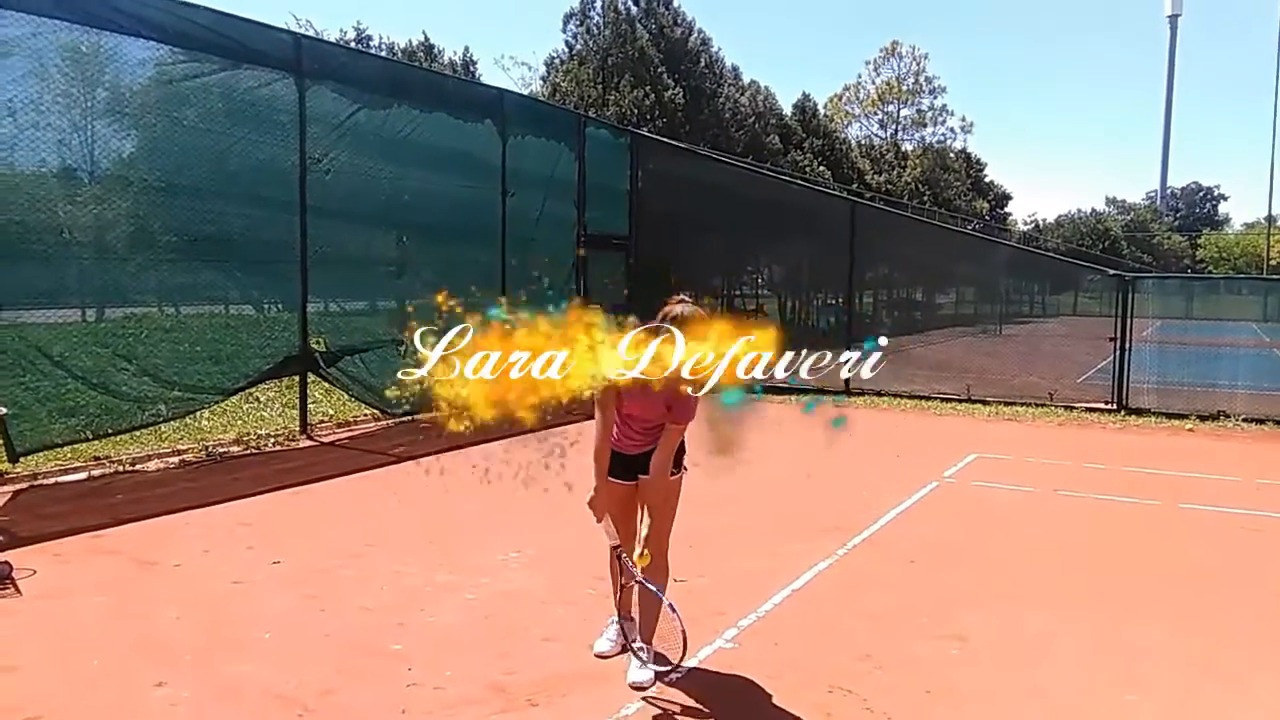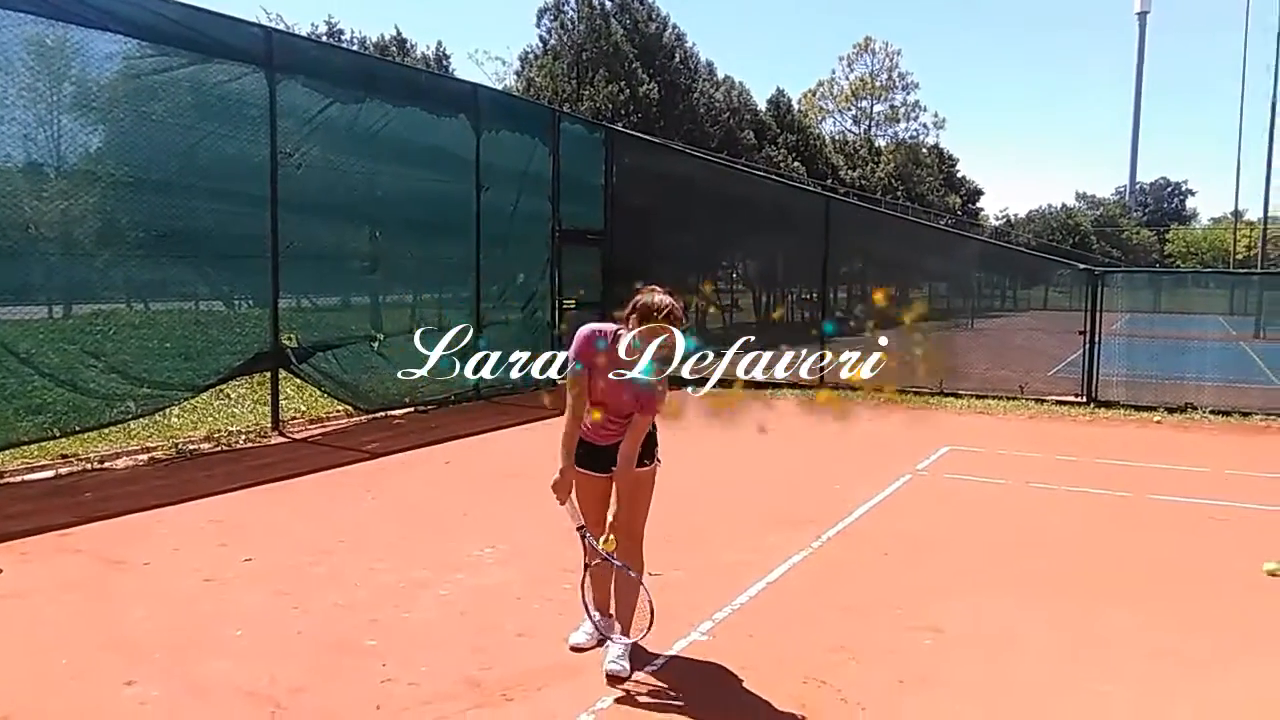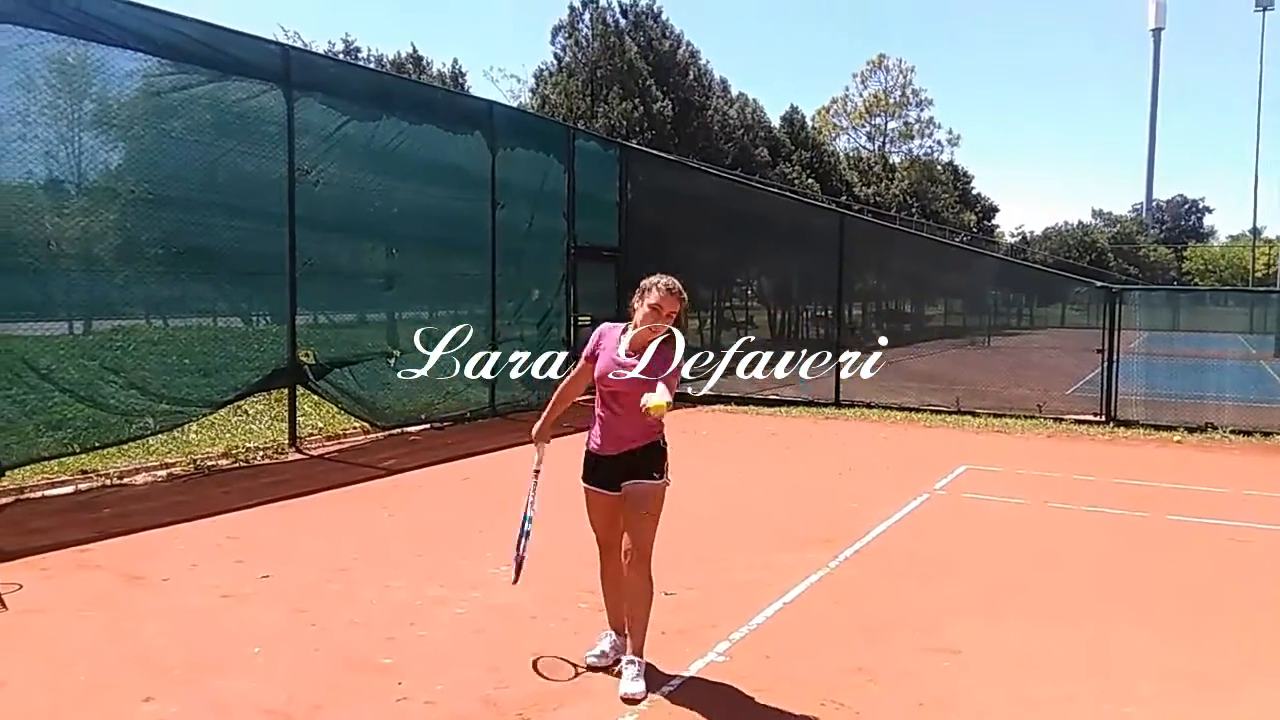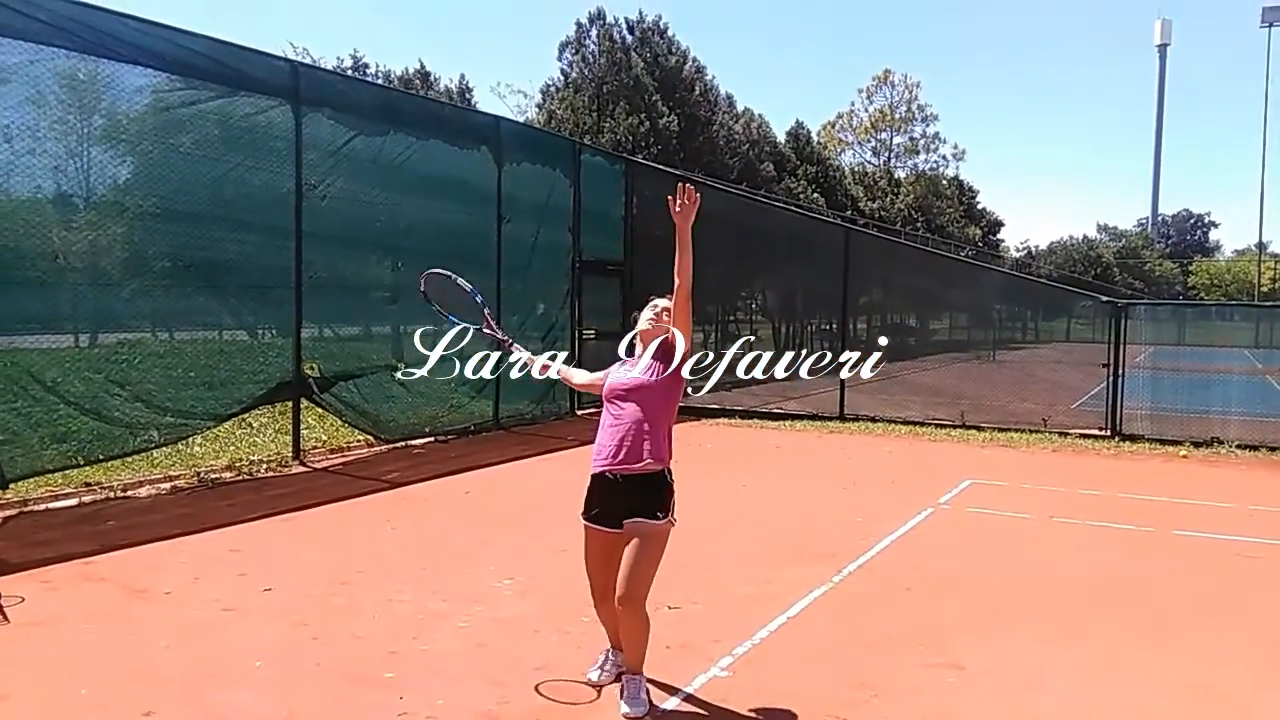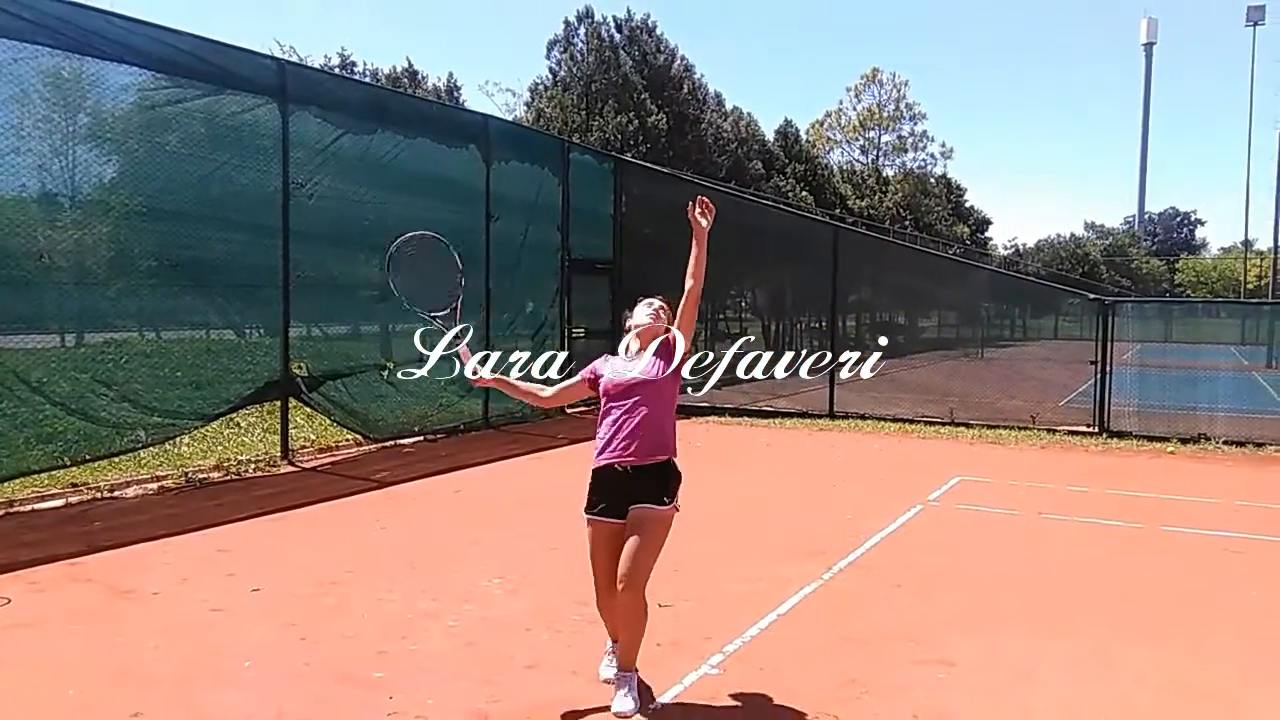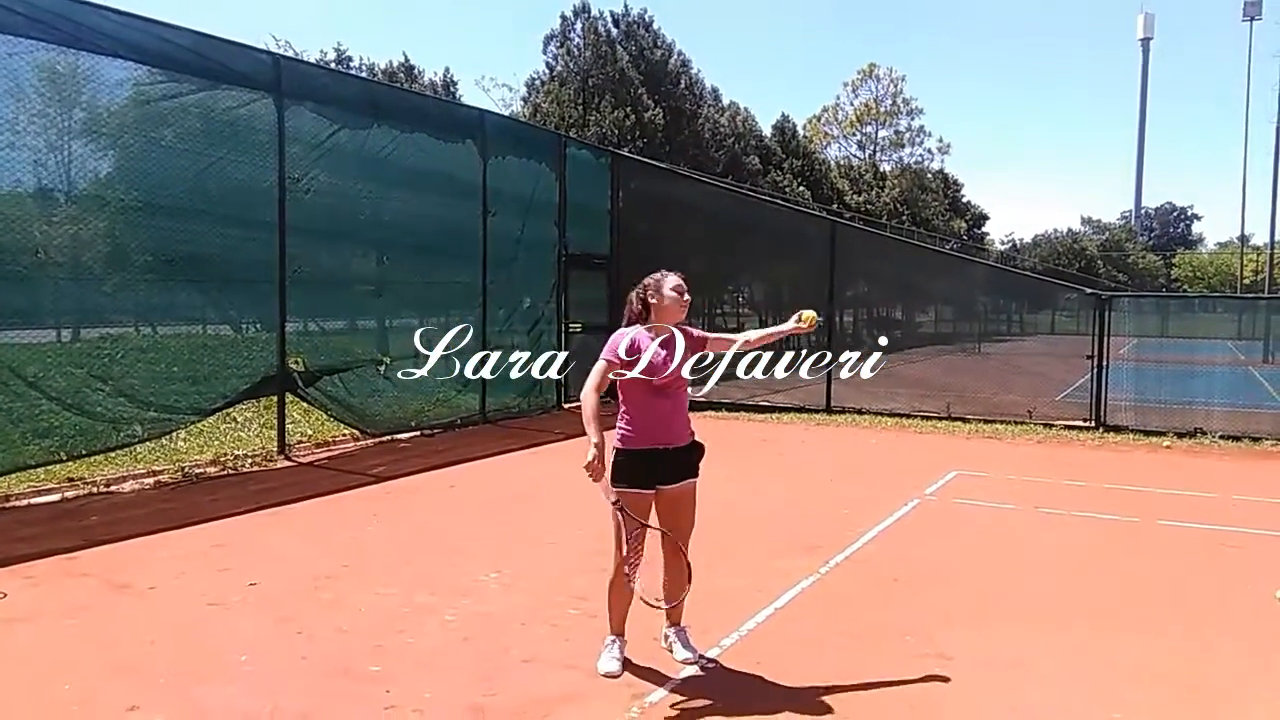
dt=0.5s
person 1, frame 1
left shoulder: (684, 387)
left elbow: (663, 460)
right elbow: (604, 423)
left wrist: (652, 523)
right wrist: (600, 484)
left hip: (658, 457)
right hip: (616, 454)
left knee: (654, 548)
right knee: (621, 543)
left ankle: (643, 645)
right ankle: (621, 621)
person 1, frame 2
left shoulder: (654, 377)
right shoulder: (590, 338)
left elbow: (630, 447)
right elbow: (575, 407)
left wrist: (620, 510)
right wrist: (566, 467)
left hip: (634, 448)
right hip: (589, 444)
left knee: (627, 538)
right knee: (595, 533)
left ankle: (621, 637)
right ankle: (599, 615)
person 1, frame 3
left shoulder: (667, 356)
right shoulder: (604, 335)
left elbow: (659, 393)
right elbow: (576, 379)
left wrist: (664, 350)
right wrist: (548, 419)
left hip: (644, 461)
right hip: (599, 459)
left knee: (634, 560)
right knee: (608, 555)
left ankle: (636, 659)
right ankle: (615, 635)
person 1, frame 4
left shoulder: (672, 358)
right shoulder: (620, 368)
left elbow: (682, 293)
right elbow: (585, 379)
left wrist: (683, 229)
right wrist: (551, 365)
left hip: (648, 489)
right hip: (603, 487)
left knee: (629, 598)
right knee: (602, 595)
left ankle: (634, 676)
right ankle: (615, 651)
person 1, frame 5
left shoulder: (671, 350)
right shoulder: (603, 366)
left elbow: (693, 293)
right elbow: (549, 397)
left wrist: (701, 236)
right wrist: (494, 381)
left hip: (655, 479)
right hip: (607, 480)
left knee: (630, 586)
right knee: (606, 588)
left ankle: (629, 677)
right ankle: (616, 648)
person 1, frame 6
left shoulder: (686, 339)
right shoulder: (626, 339)
left elbow: (740, 341)
right elbow: (591, 391)
left wrist: (787, 327)
right wrist: (595, 442)
left hip: (679, 455)
right hip: (634, 459)
left knee: (677, 553)
right knee: (625, 559)
left ankle: (675, 630)
right ankle: (614, 641)
